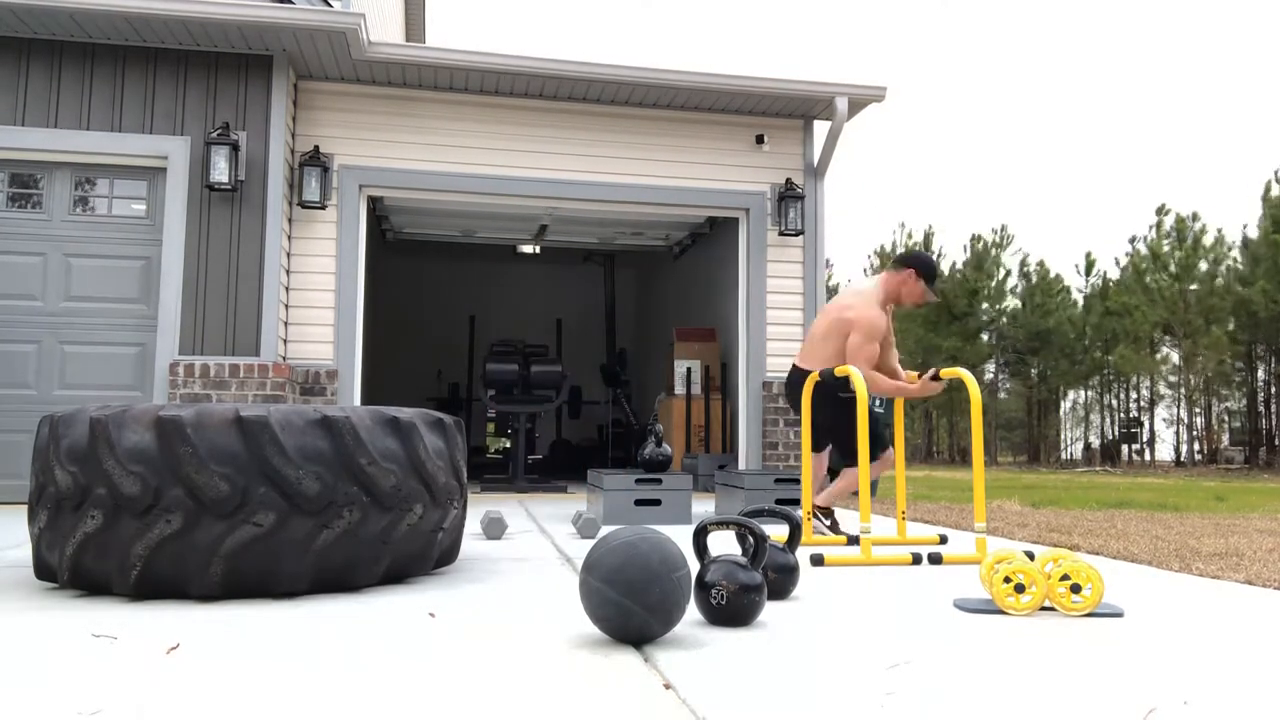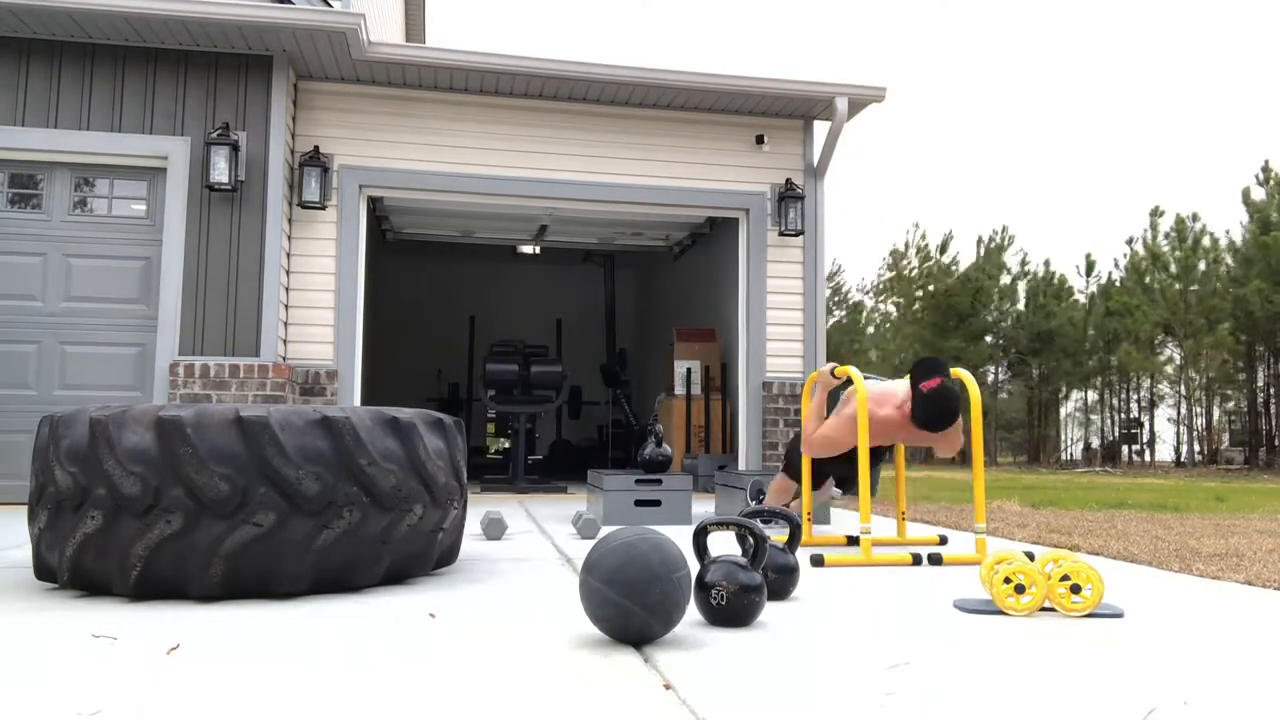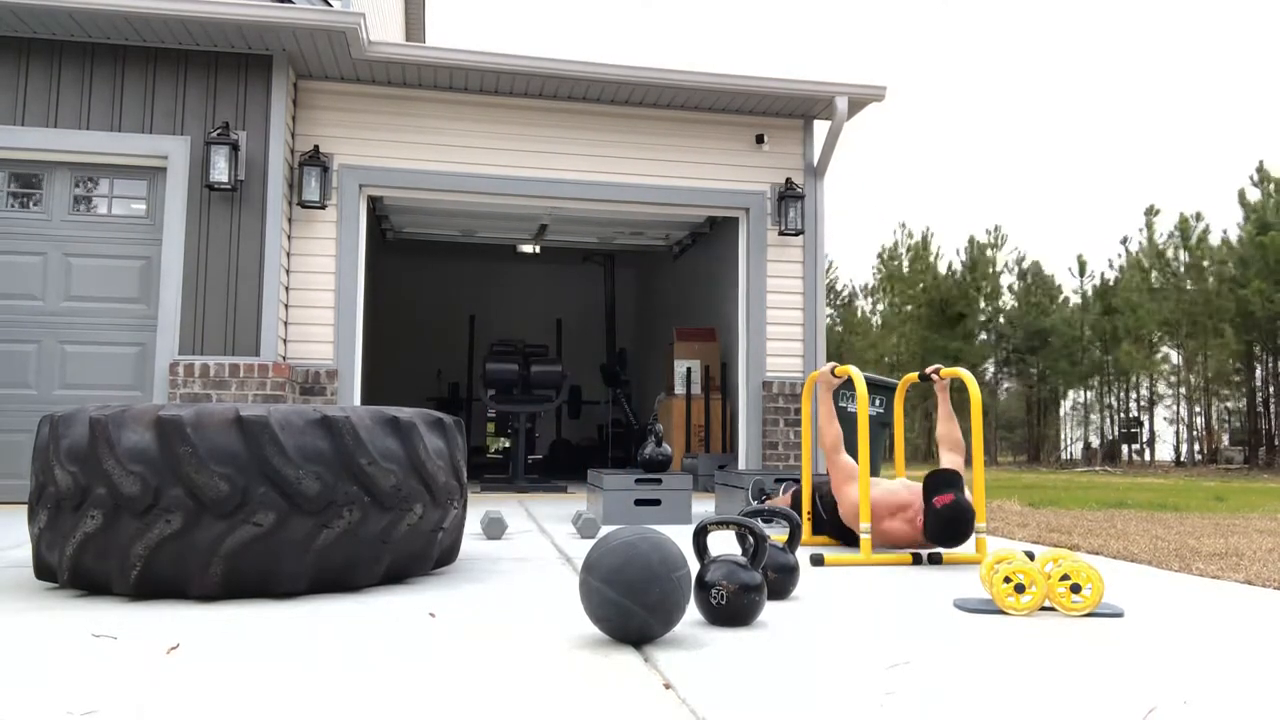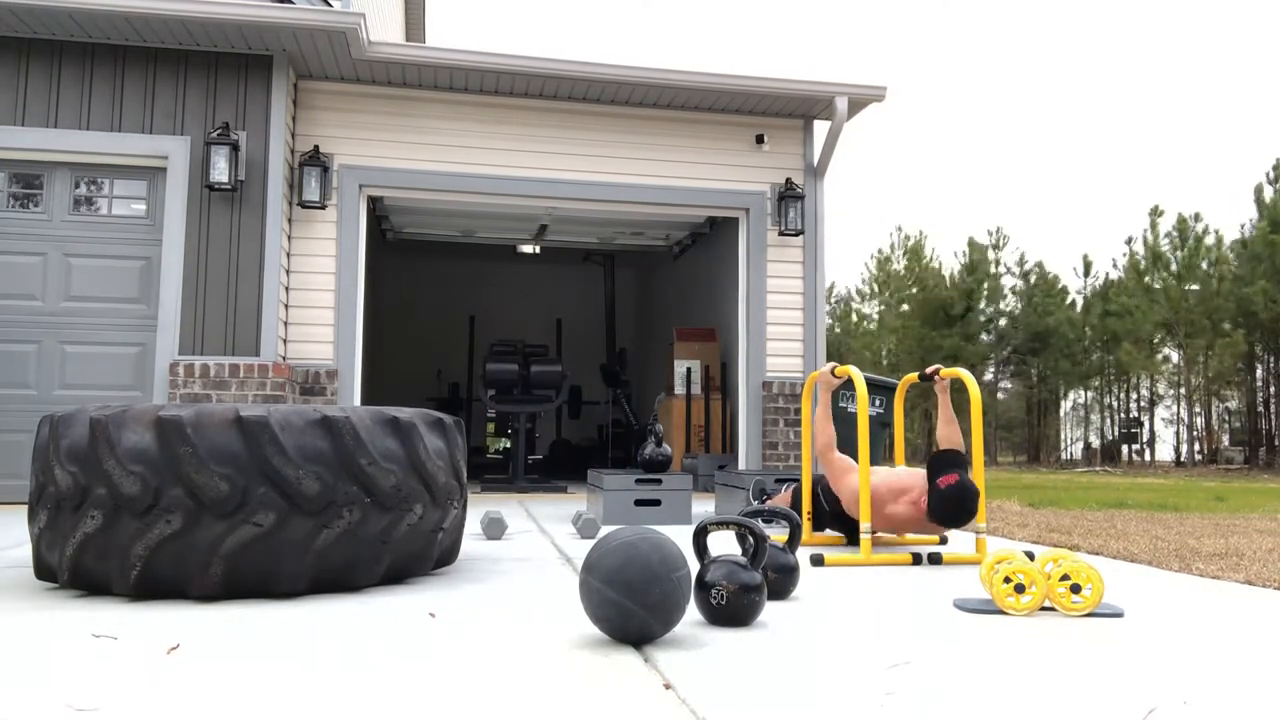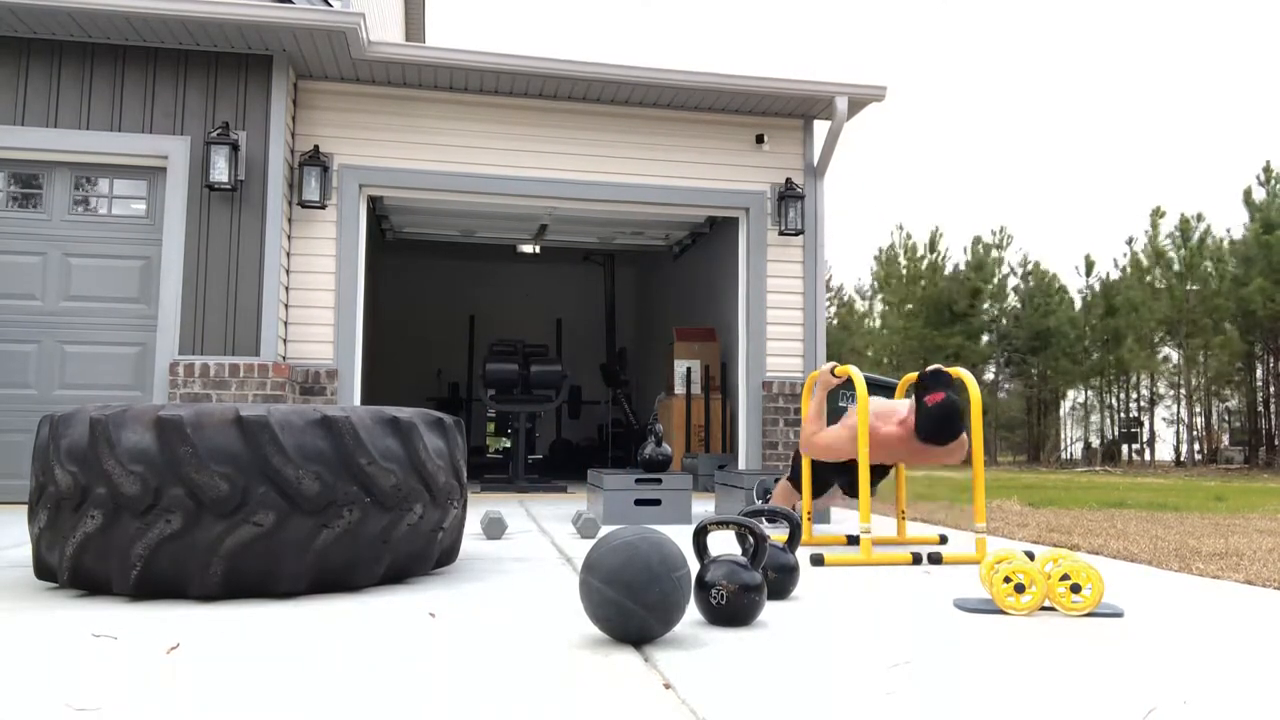
dt=0.3s
person 1, frame 1
right shoulder: (870, 313)
right elbow: (861, 377)
left wrist: (912, 383)
right wrist: (916, 392)
left hip: (801, 383)
right hip: (825, 388)
right knee: (880, 458)
right ankle: (821, 506)
person 1, frame 2
left shoulder: (865, 417)
right shoulder: (949, 434)
left elbow: (810, 446)
right elbow: (949, 448)
left wrist: (822, 388)
right wrist: (942, 383)
right hip: (874, 449)
person 1, frame 3
right shoulder: (961, 508)
left elbow: (834, 453)
right elbow: (952, 451)
left wrist: (825, 390)
right wrist: (943, 395)
left knee: (796, 497)
left ankle: (767, 506)
person 1, frame 4
left shoulder: (869, 498)
right shoulder: (960, 504)
left elbow: (826, 454)
right elbow: (954, 450)
left wrist: (824, 392)
right wrist: (943, 395)
left hip: (837, 507)
left knee: (796, 494)
left ankle: (768, 506)
person 1, frame 5
left shoulder: (865, 432)
right shoulder: (957, 445)
left elbow: (808, 443)
right elbow: (946, 428)
left wrist: (822, 387)
right wrist: (939, 386)
left hip: (837, 462)
right hip: (874, 468)
